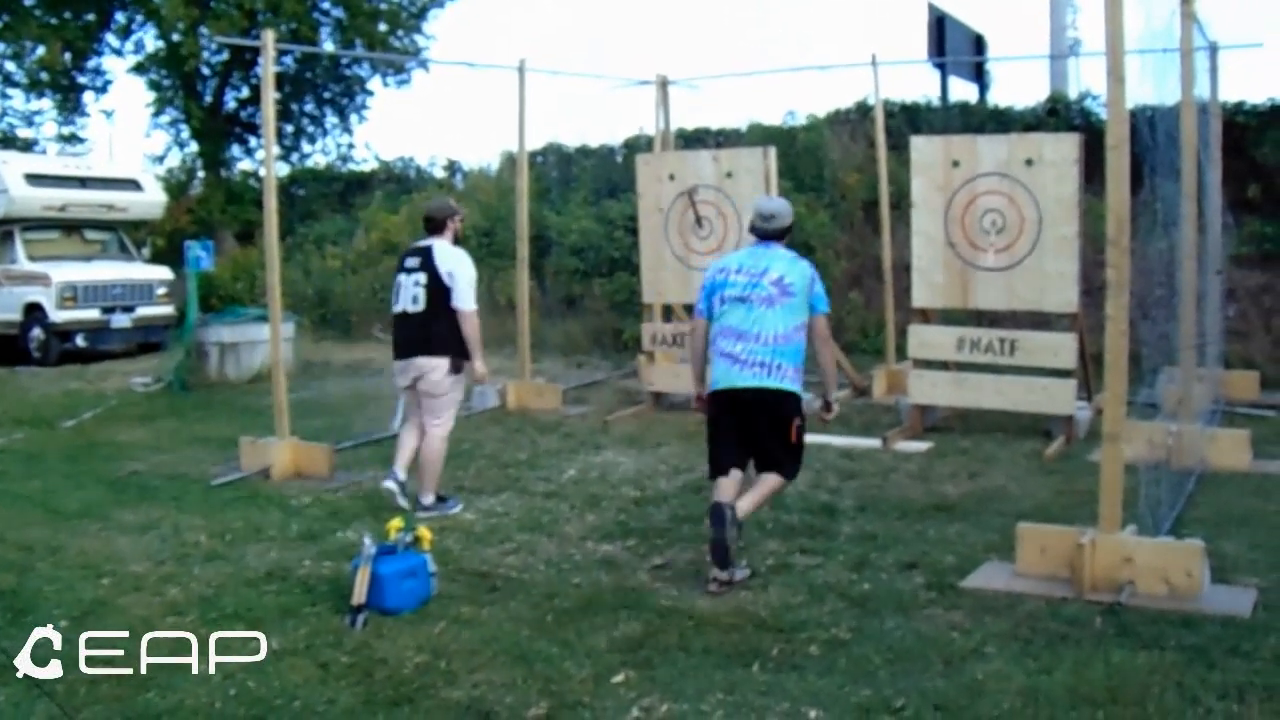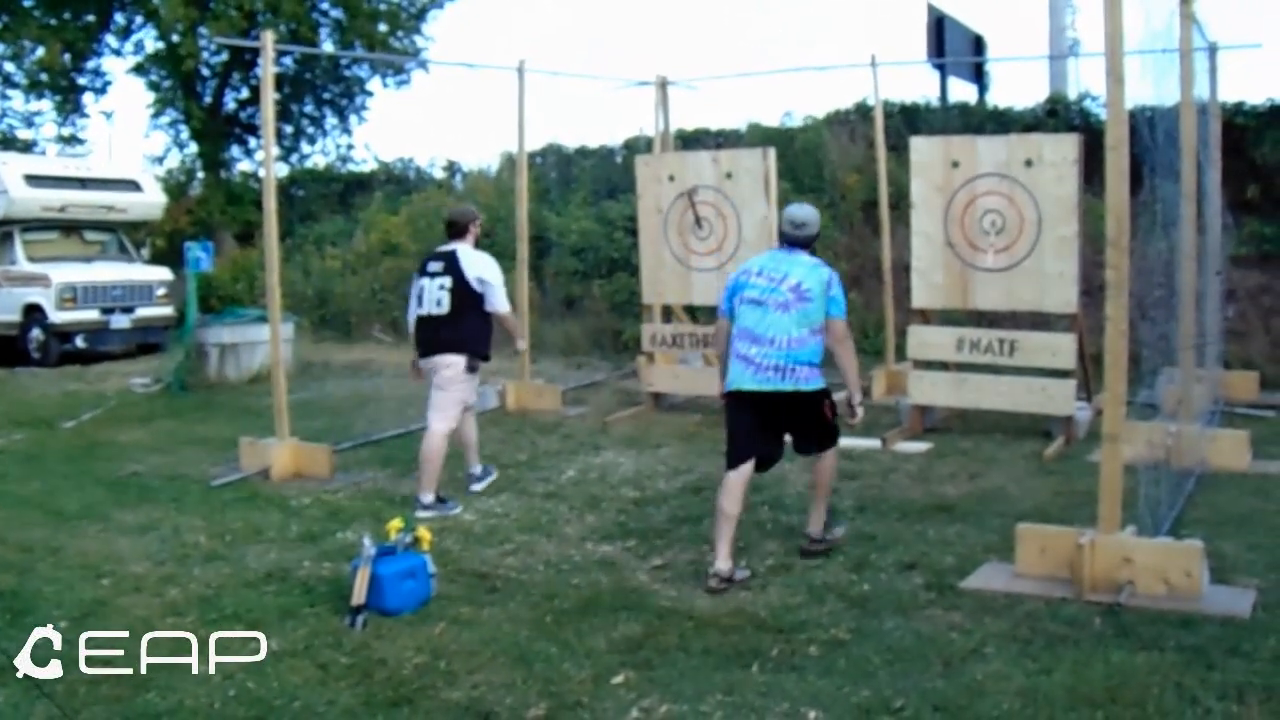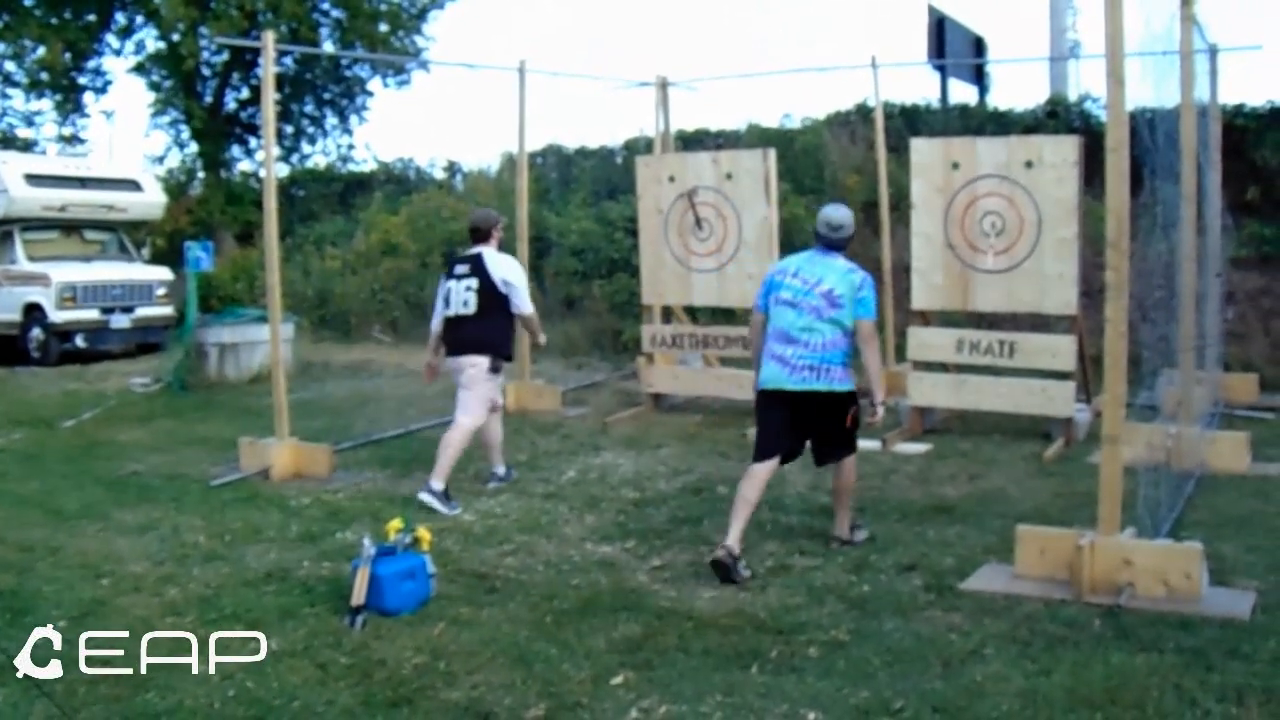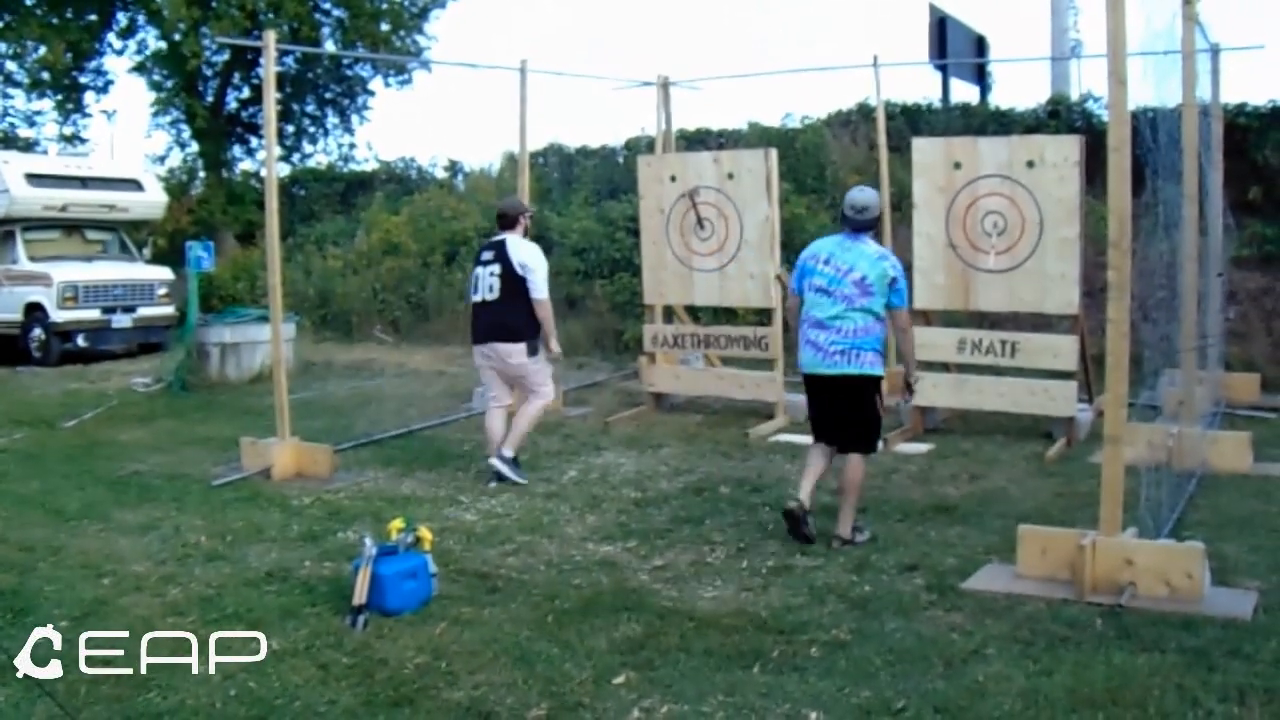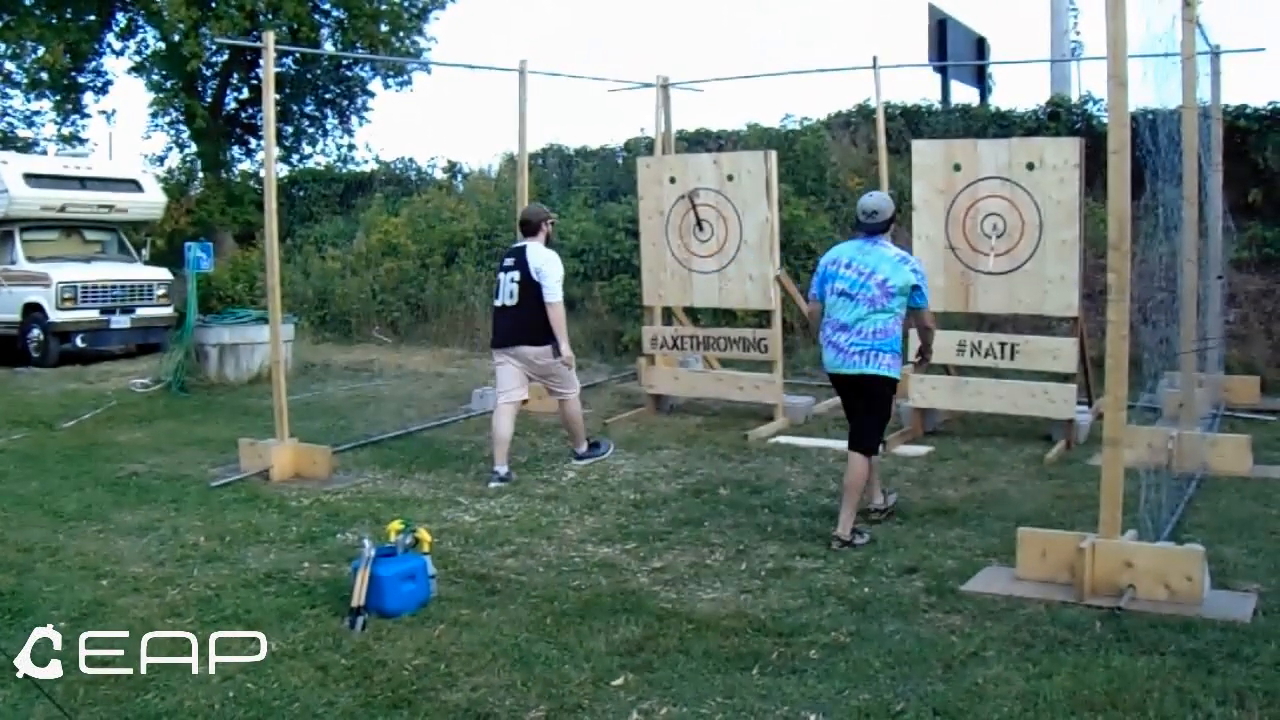
dt=0.2s
person 1, frame 1
left shoulder: (719, 268)
right shoulder: (802, 270)
left elbow: (699, 331)
right elbow: (821, 336)
left wrist: (699, 384)
right wrist: (830, 393)
left hip: (725, 383)
right hip: (777, 385)
left knee: (728, 471)
right knee: (782, 467)
left ankle: (722, 568)
right ankle: (733, 515)
person 1, frame 2
left shoulder: (745, 271)
right shoulder: (823, 275)
left elbow: (722, 331)
right elbow: (839, 338)
left wrist: (725, 380)
right wrist: (855, 395)
left hip: (743, 384)
right hip: (799, 383)
left knee: (738, 468)
right knee: (825, 444)
left ankle: (722, 564)
right ankle: (816, 530)
person 1, frame 3
left shoulder: (781, 268)
right shoulder: (857, 278)
left elbow: (757, 326)
right elbow: (867, 340)
left wrist: (760, 372)
right wrist: (877, 397)
left hip: (775, 382)
right hip: (830, 384)
left knee: (764, 461)
right knee: (843, 453)
left ankle: (731, 544)
right ankle: (843, 529)
person 1, frame 4
left shoulder: (812, 252)
right shoulder: (886, 262)
left elbow: (792, 307)
right elbow: (901, 325)
right wrist: (910, 373)
left hip: (813, 364)
right hip: (859, 368)
left knee: (824, 439)
right knee: (856, 448)
left ankle: (800, 499)
right ankle: (845, 529)
person 1, frame 5
left shoulder: (832, 257)
right shoulder: (906, 265)
left elbow: (813, 312)
right elbow: (925, 322)
right wrist: (926, 349)
left hip: (836, 363)
right hip: (877, 366)
left knee: (860, 434)
right knee: (862, 446)
left ankle: (876, 501)
right ankle: (844, 530)
person 2, frame 1
left shoulder: (405, 259)
right shoulder: (456, 258)
right elbow: (465, 312)
right wrist: (478, 358)
left hip: (405, 354)
right hip: (440, 357)
left knee: (416, 421)
right knee: (438, 426)
left ankle: (398, 476)
right ankle: (428, 500)
person 2, frame 2
left shoulder: (426, 264)
right shoulder: (480, 262)
left elbow: (413, 314)
right elbow: (501, 310)
left wrist: (417, 353)
right wrist: (518, 339)
left hip: (430, 353)
right hip: (460, 356)
left knee: (465, 408)
right knee: (440, 424)
left ankle: (476, 471)
right ankle: (427, 499)
person 2, frame 3
left shoulder: (453, 267)
right shoulder: (505, 264)
left elbow: (439, 316)
right elbow: (524, 311)
left wrist: (433, 356)
right wrist: (538, 335)
left hip: (457, 354)
right hip: (484, 355)
left knee: (492, 406)
right knee: (466, 421)
left ankle: (499, 470)
right ankle: (435, 487)
person 2, frame 4
left shoulder: (482, 254)
right shoulder: (527, 251)
right elbow: (539, 299)
right wrist: (552, 338)
left hip: (484, 341)
right hip: (517, 340)
left knee: (497, 403)
right knee: (541, 395)
left ankle: (500, 467)
right ankle: (506, 454)
person 2, frame 5
left shoulder: (505, 258)
right shoulder: (546, 257)
right elbow: (553, 303)
right wrist: (564, 344)
left hip: (504, 344)
right hip: (539, 343)
left knee: (507, 403)
right knee: (569, 393)
left ankle: (499, 470)
right ankle: (582, 450)
